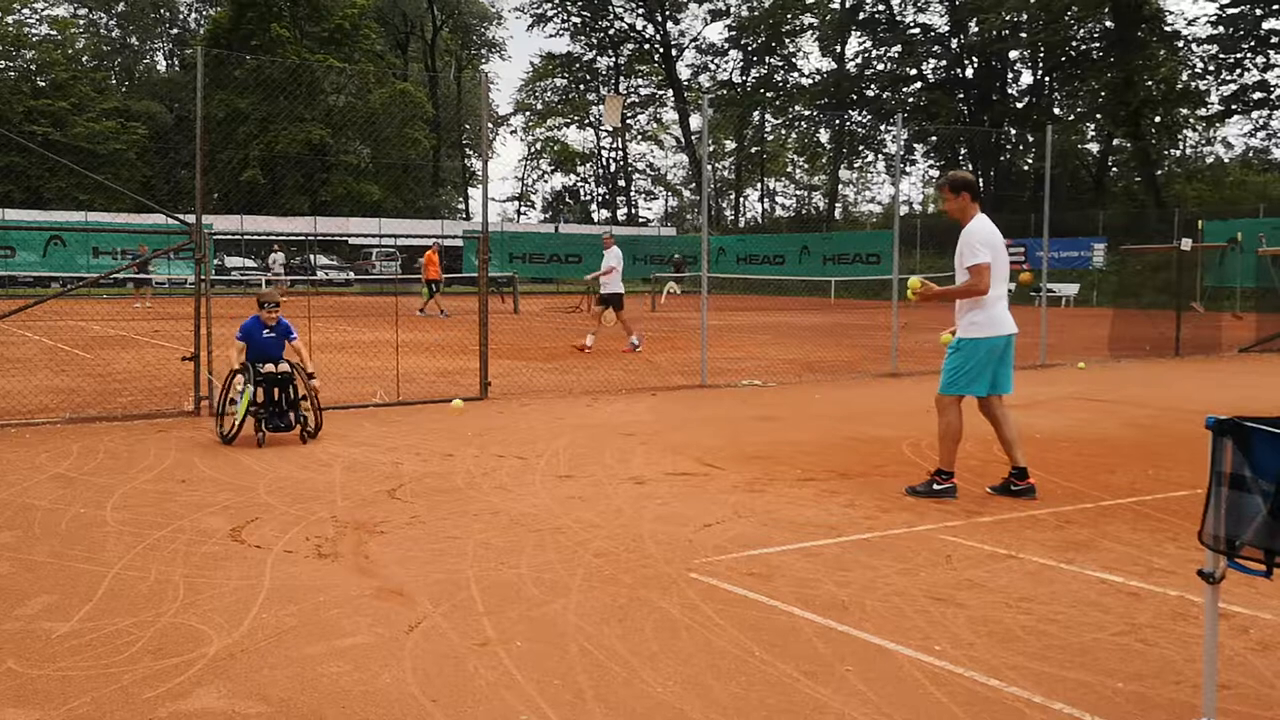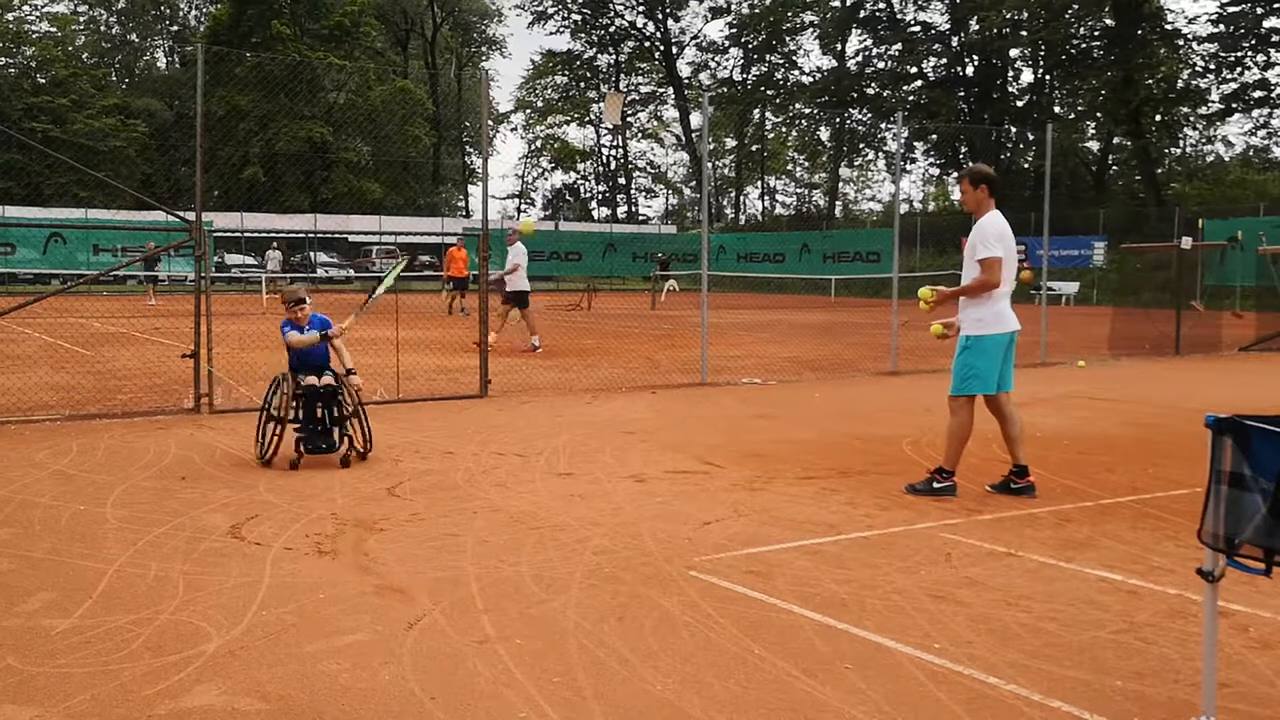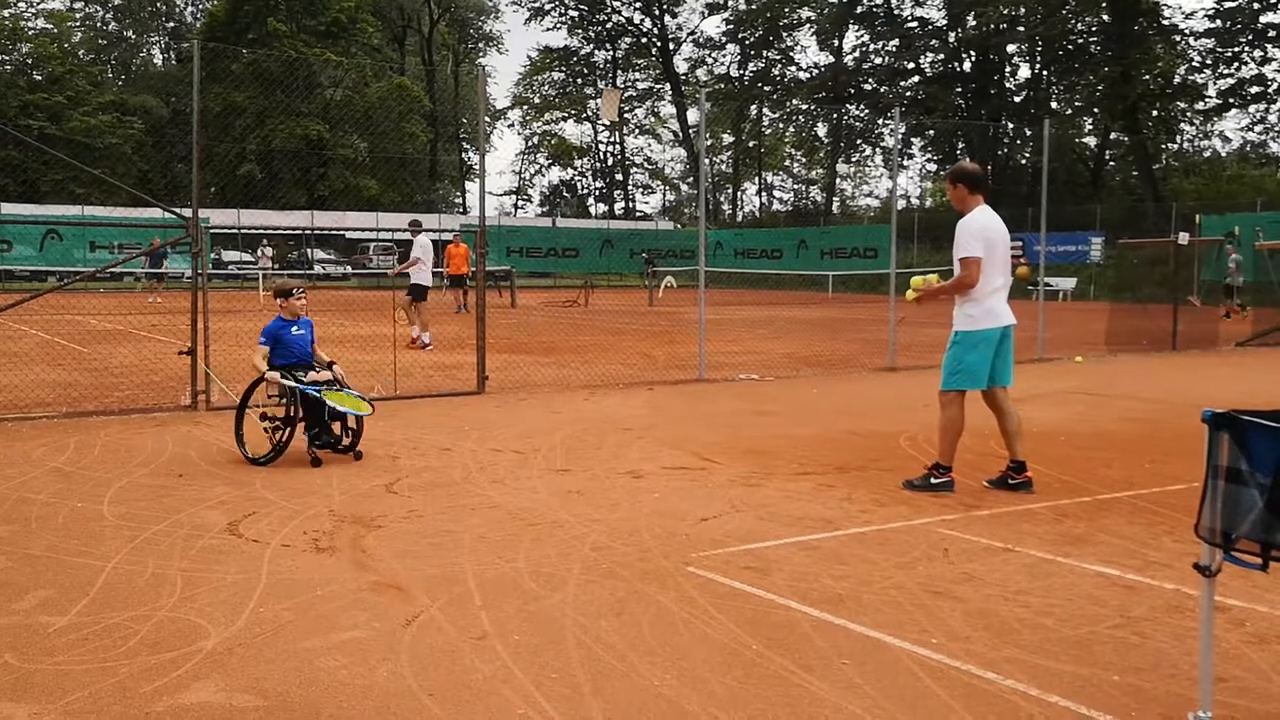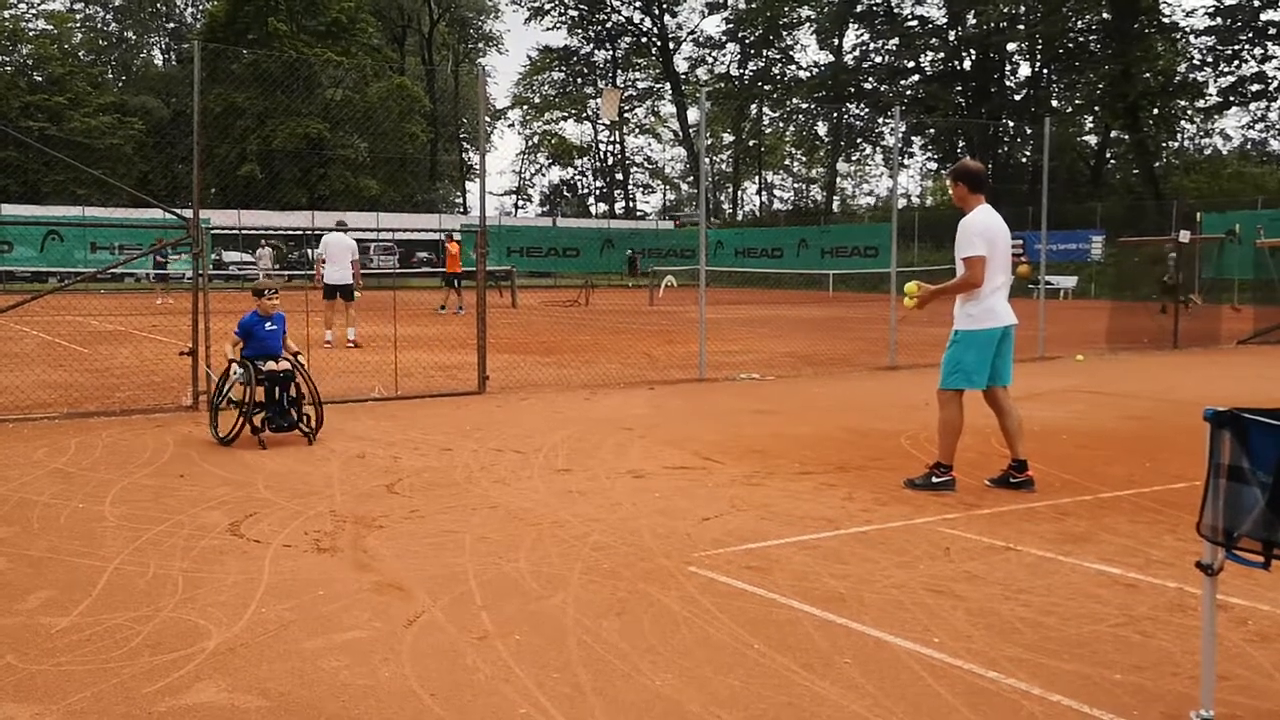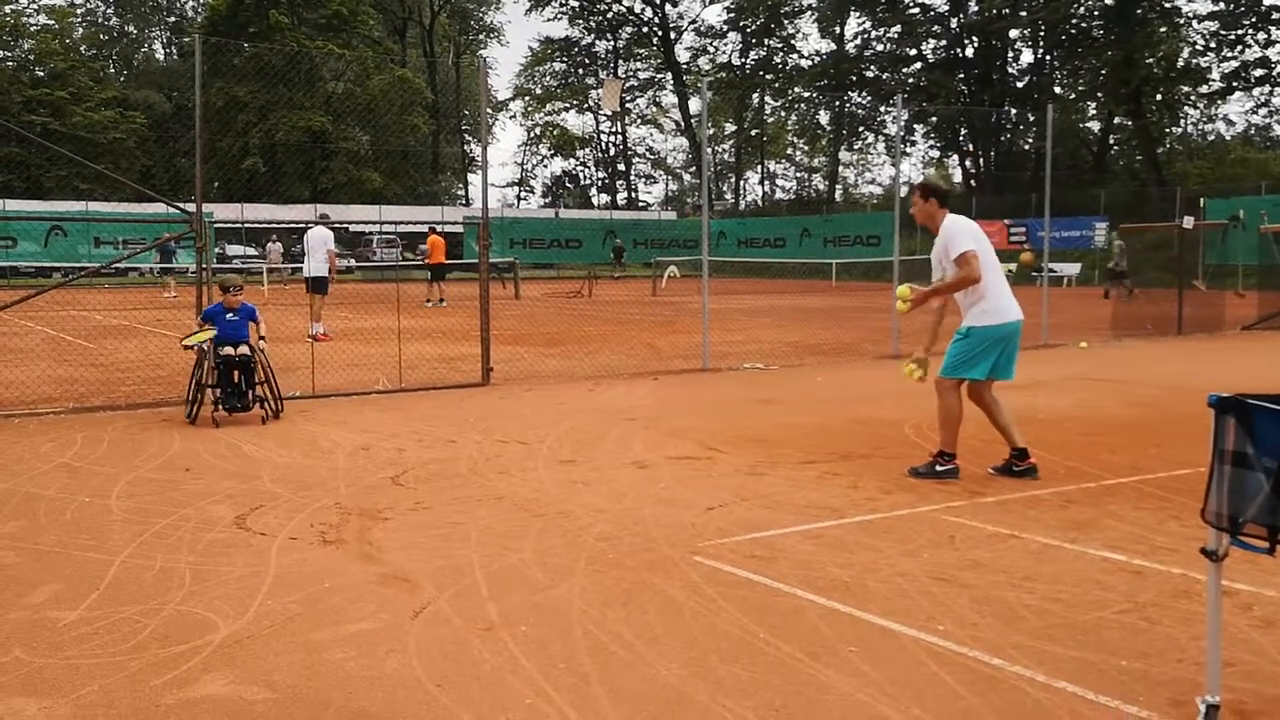
dt=1s
person 1, frame 1
left shoulder: (974, 231)
right shoulder: (986, 229)
left elbow: (980, 286)
left wrist: (938, 292)
right wrist: (962, 323)
left hip: (980, 333)
right hip: (999, 330)
left knee: (947, 400)
right knee: (992, 403)
left ankle: (944, 479)
right ankle: (1020, 478)
person 1, frame 2
left shoulder: (987, 225)
right shoulder: (994, 225)
left elbow: (991, 280)
left wrist: (950, 293)
right wrist: (961, 319)
left hip: (985, 331)
right hip: (997, 327)
left knee: (961, 400)
right knee: (999, 399)
left ankle: (945, 477)
right ankle: (1021, 476)
person 1, frame 3
left shoulder: (970, 224)
right shoulder: (995, 221)
left elbow: (969, 278)
left wrist: (935, 290)
right wrist: (944, 287)
left hip: (976, 324)
right hip: (999, 320)
left knee: (951, 395)
right knee: (997, 395)
left ankle: (942, 473)
right ankle: (1018, 471)
person 1, frame 4
left shoulder: (972, 223)
right shoulder: (996, 220)
left elbow: (974, 278)
left wrist: (934, 292)
left hip: (977, 323)
right hip: (1000, 320)
left knee: (949, 393)
right knee: (997, 393)
left ankle: (943, 472)
right ankle: (1019, 470)
person 1, frame 5
left shoulder: (954, 227)
right shoulder: (940, 244)
left elbow: (972, 275)
right elbow: (939, 304)
left wrist: (926, 292)
right wrist: (925, 348)
left hip: (988, 321)
right hip: (1005, 320)
left knee: (946, 382)
right knee: (979, 390)
left ankle: (946, 460)
right ankle: (1021, 458)
